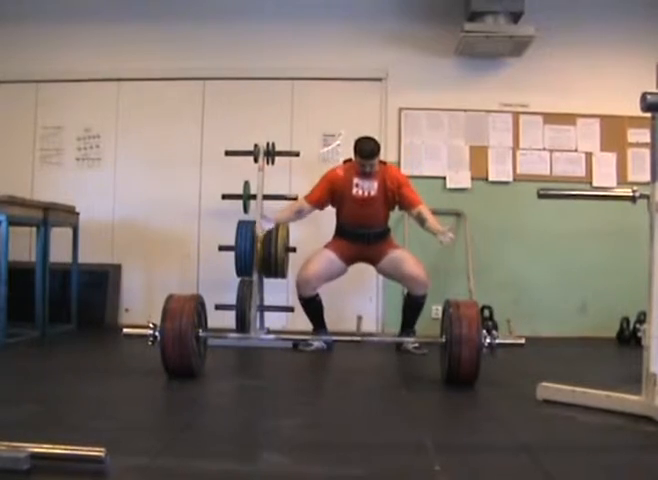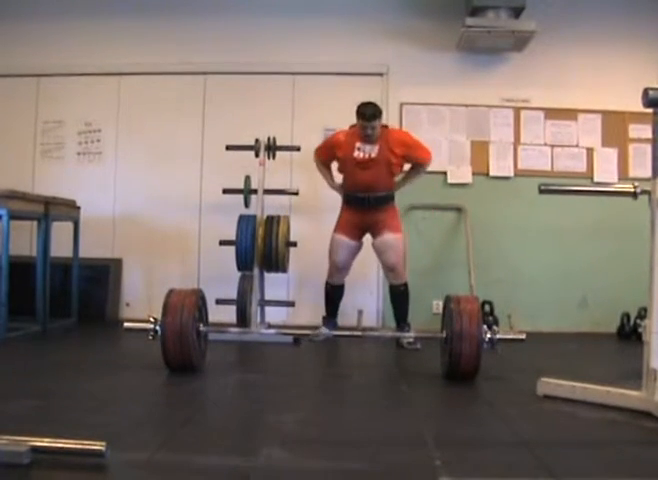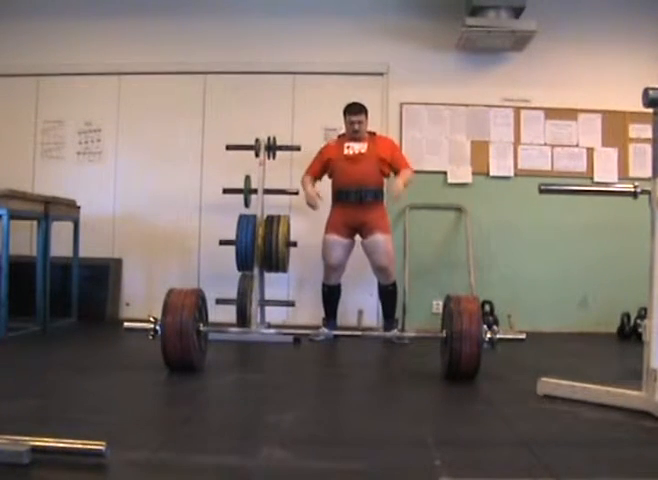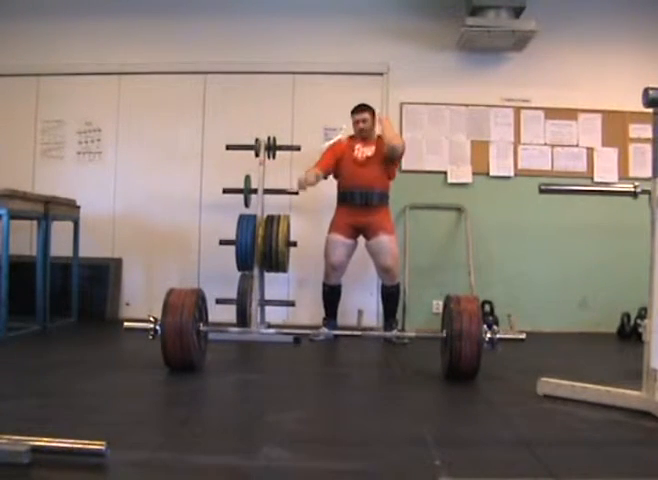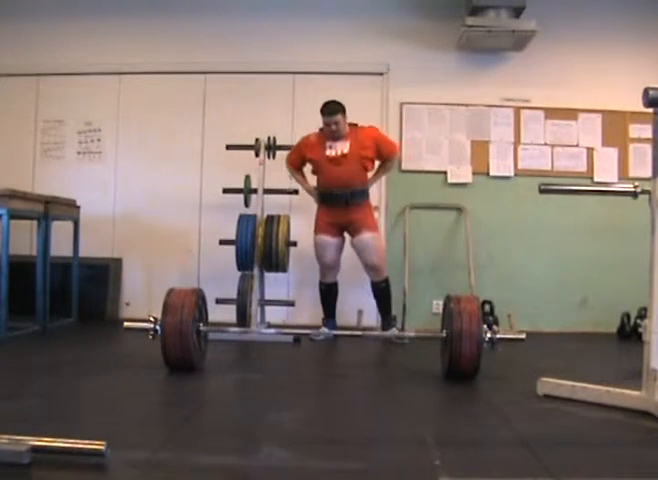
dt=1s
person 1, frame 1
left shoulder: (394, 177)
right shoulder: (336, 176)
left elbow: (418, 209)
right elbow: (306, 205)
left wrist: (439, 230)
right wrist: (274, 220)
left hip: (381, 243)
right hip: (344, 241)
left knee: (419, 280)
right knee: (305, 280)
left ankle: (406, 336)
right ankle: (321, 334)
person 1, frame 2
left shoulder: (398, 139)
right shoulder: (340, 140)
left elbow: (424, 159)
right elbow: (319, 157)
left wrist: (399, 183)
right wrist: (333, 184)
left hip: (384, 212)
right hip: (350, 211)
left knee: (395, 269)
right knee: (336, 268)
left ankle: (404, 329)
right ankle: (329, 323)
person 1, frame 3
left shoulder: (384, 144)
right shoulder: (331, 147)
left elbow: (406, 170)
right elbow: (309, 175)
left wrist: (399, 182)
right wrist: (309, 191)
left hip: (373, 212)
right hip: (340, 213)
left knee: (385, 269)
right knee: (331, 269)
left ankle: (391, 326)
right ankle: (329, 324)
person 1, frame 4
left shoulder: (386, 144)
right shoulder: (340, 146)
left elbow: (398, 148)
right elbow: (319, 170)
left wrist: (385, 124)
right wrist: (307, 178)
left hip: (378, 215)
right hip: (345, 214)
left knee: (390, 270)
right knee: (332, 269)
left ankle: (390, 326)
right ankle: (329, 324)
person 1, frame 5
left shoulder: (368, 135)
right shoulder: (310, 142)
left elbow: (393, 154)
right elbow: (291, 163)
left wrist: (372, 180)
right wrist: (307, 187)
left hip: (360, 210)
right hip: (327, 213)
left knee: (376, 267)
right knee: (327, 269)
left ankle: (388, 324)
right ankle: (329, 324)
